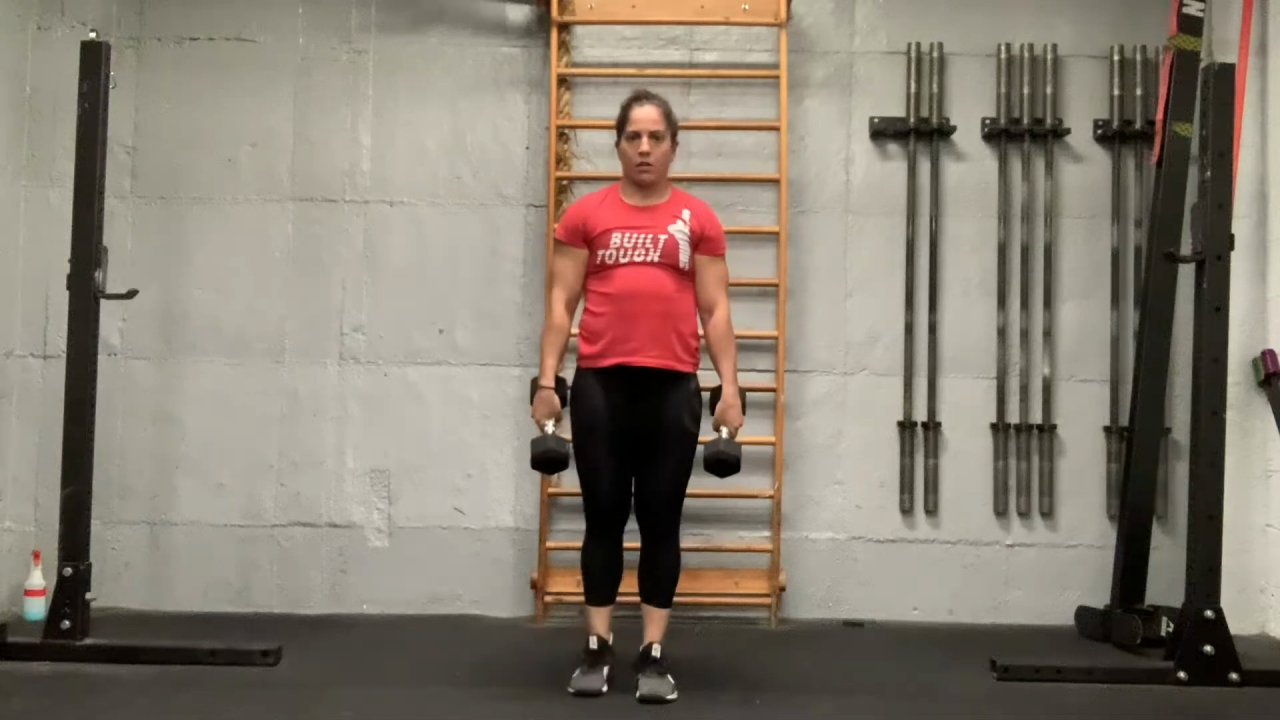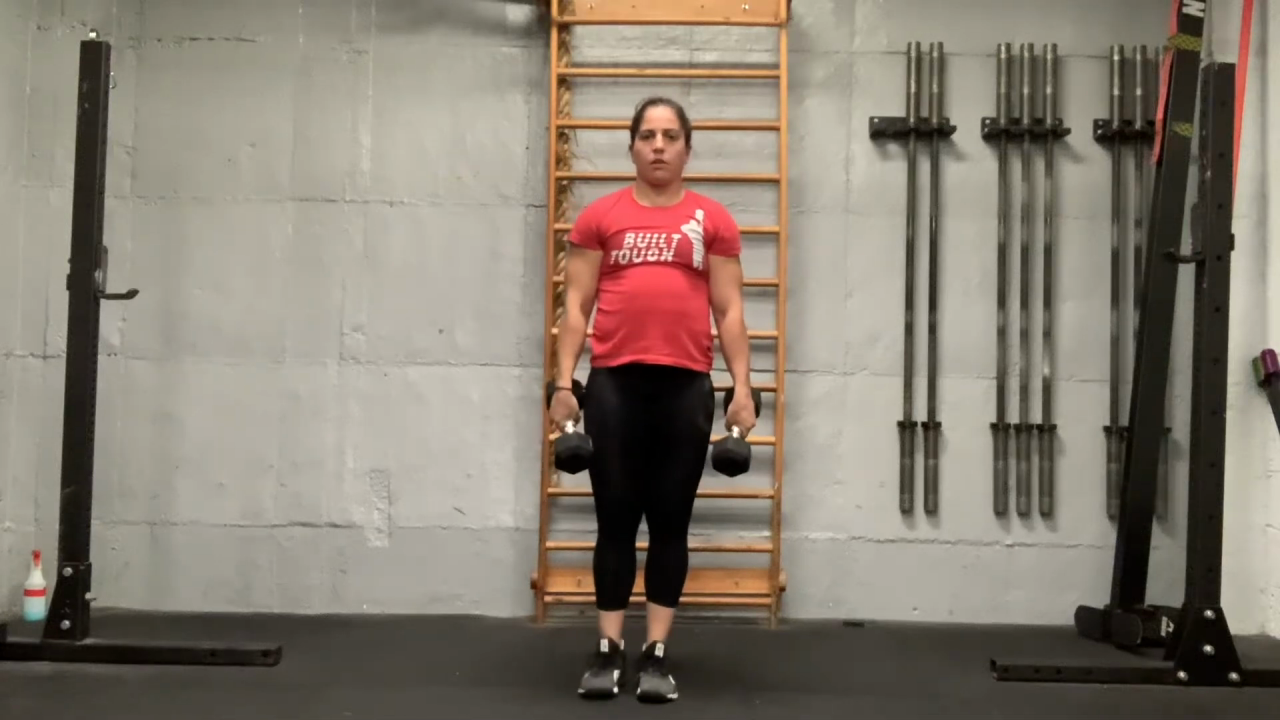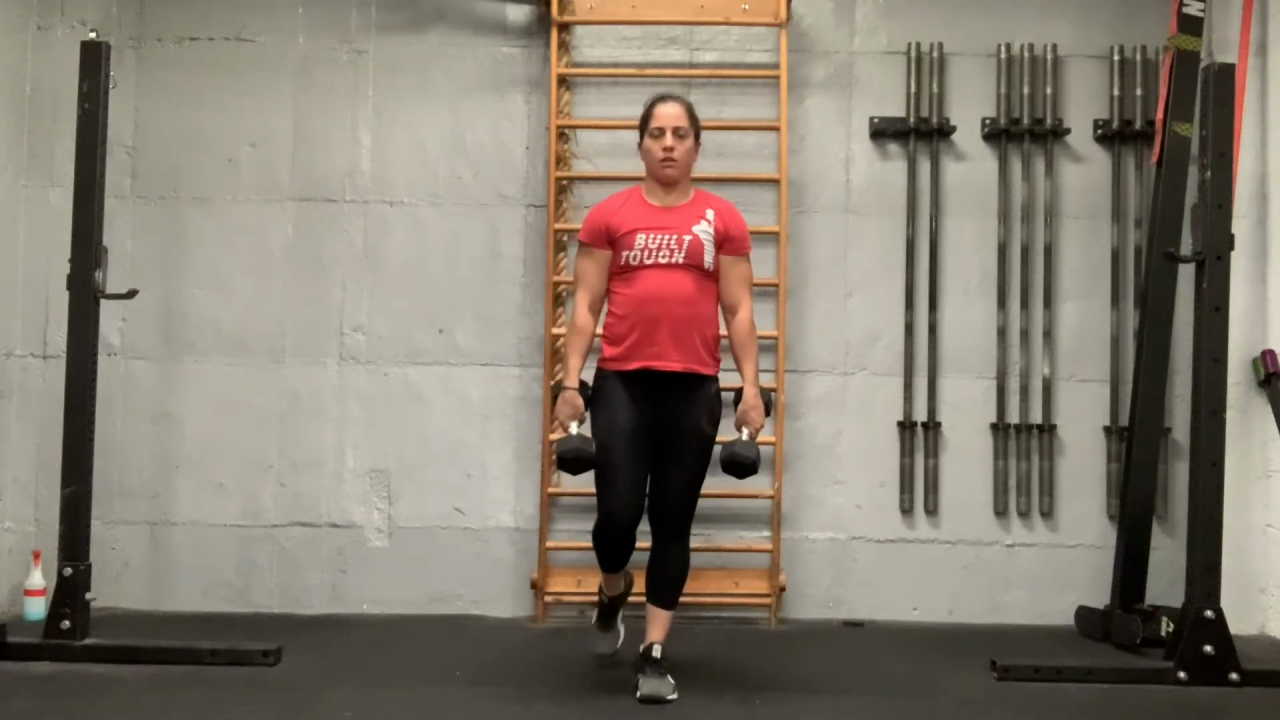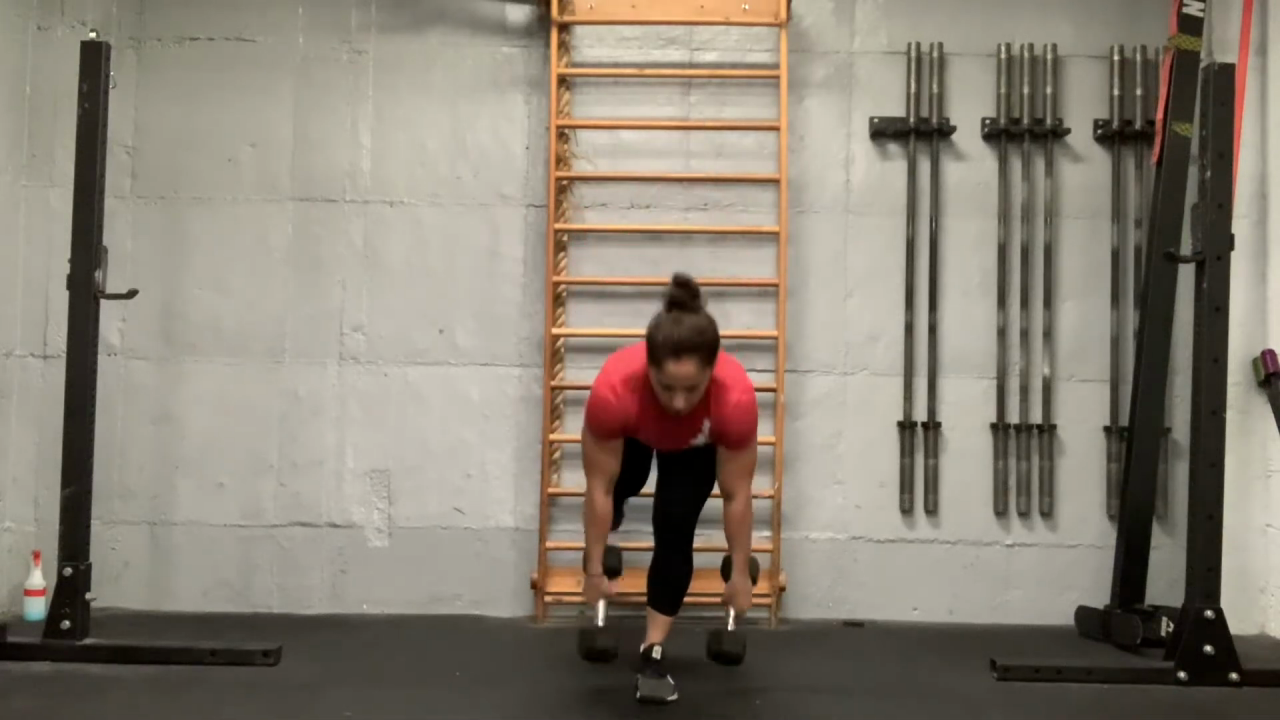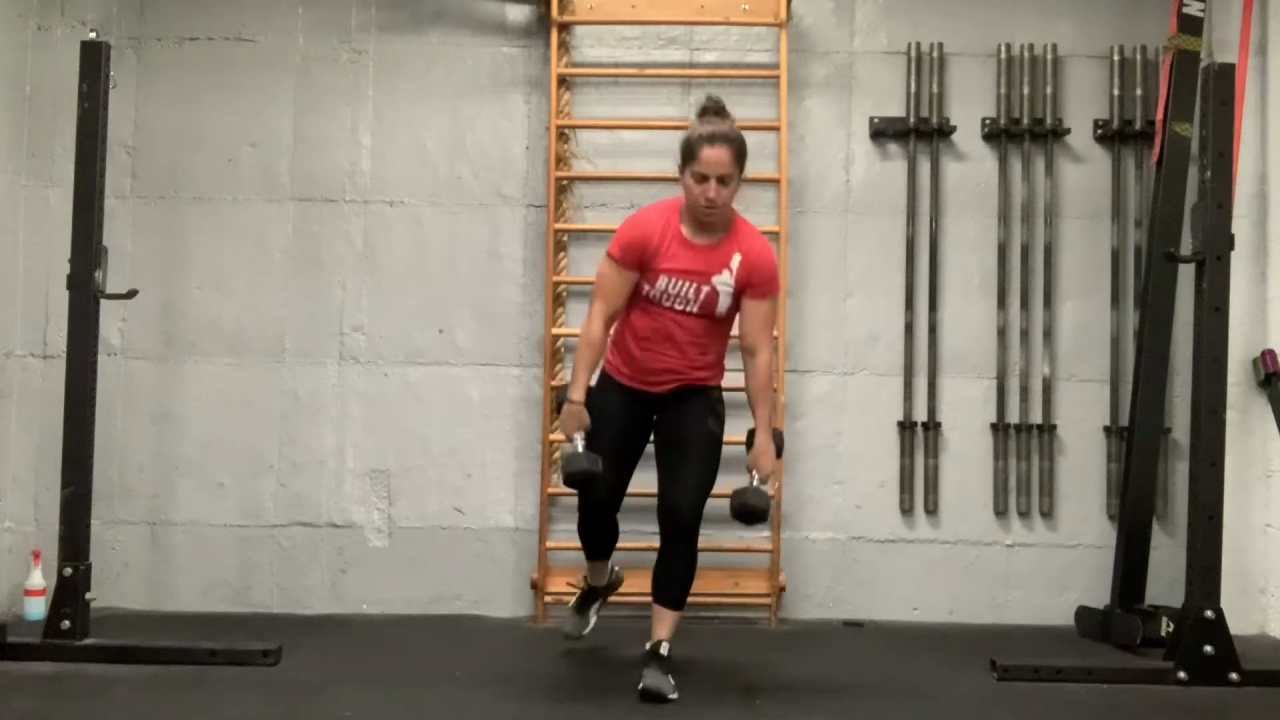
dt=1s
person 1, frame 1
left shoulder: (699, 219)
right shoulder: (585, 214)
left elbow: (716, 311)
right elbow: (561, 304)
left wrist: (730, 388)
right wrist: (546, 381)
left hip: (673, 387)
right hip: (600, 383)
left knee: (661, 521)
right knee: (604, 517)
left ankle: (653, 653)
right ankle: (597, 648)
person 1, frame 2
left shoulder: (712, 219)
right shoulder: (599, 216)
left elbow: (729, 310)
right elbow: (577, 306)
left wrist: (742, 387)
right wrist: (563, 383)
left hip: (685, 385)
right hip: (614, 382)
left knee: (670, 520)
right knee: (616, 520)
left ankle: (655, 654)
right ankle: (608, 650)
person 1, frame 3
left shoulder: (723, 219)
right shoulder: (608, 215)
left elbow: (739, 311)
right elbow: (585, 307)
left wrist: (751, 388)
right wrist: (569, 384)
left hip: (693, 388)
right hip: (621, 383)
left knee: (673, 522)
right knee: (618, 513)
left ankle: (653, 653)
right ankle: (610, 600)
person 1, frame 4
left shoulder: (736, 398)
right shoulder: (613, 390)
left elbow: (736, 495)
right elbow: (599, 489)
left wrist: (739, 573)
right wrist: (594, 569)
right hip: (634, 433)
left knee: (675, 527)
right knee: (622, 490)
left ankle: (653, 652)
right ankle: (632, 485)
person 1, frame 5
left shoulder: (756, 254)
right shoulder: (642, 230)
left elbow: (758, 351)
right elbow: (600, 319)
left wrist: (763, 436)
right wrist: (577, 395)
left hip: (695, 397)
right hip: (623, 387)
left knee: (681, 521)
right knee: (594, 500)
left ankle: (658, 651)
right ankle: (598, 579)
